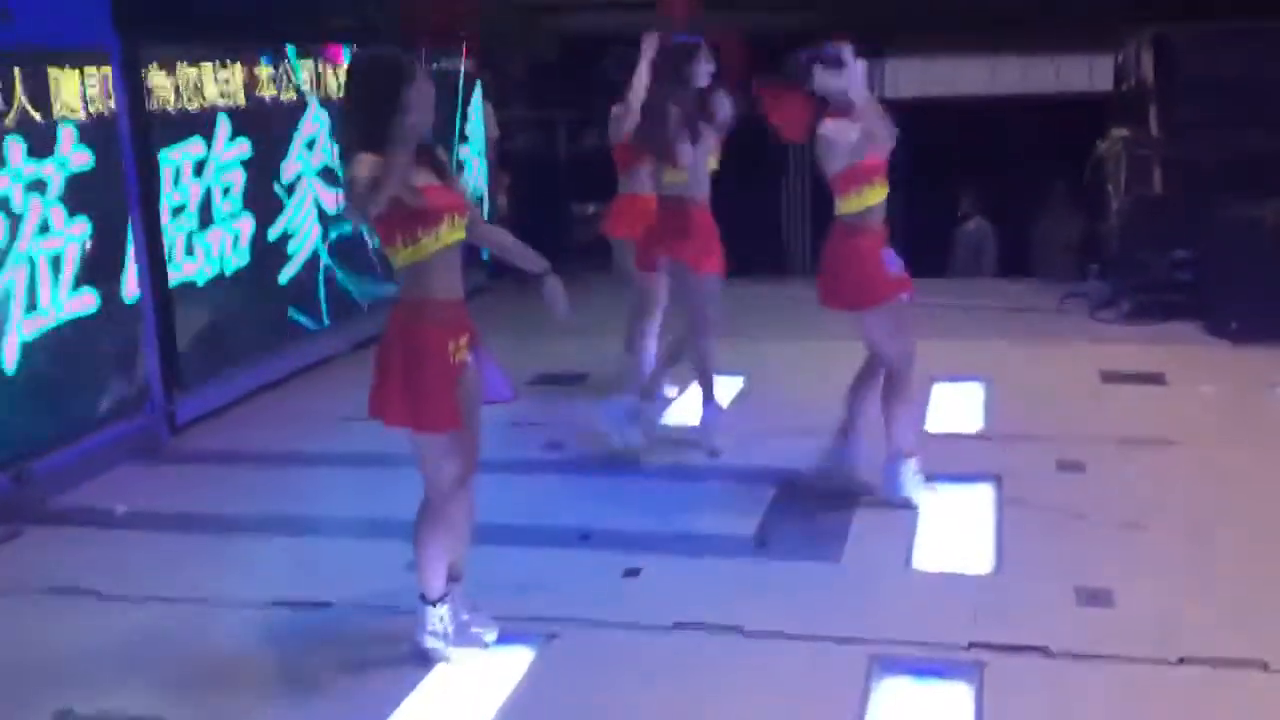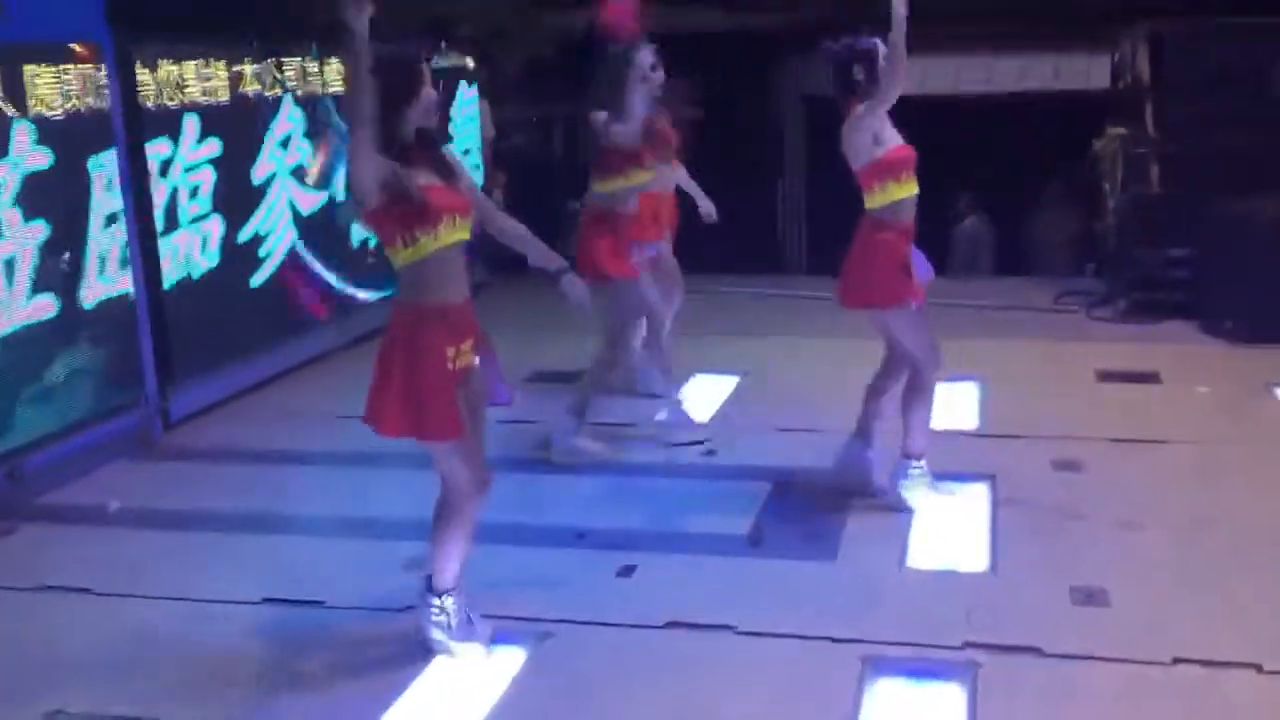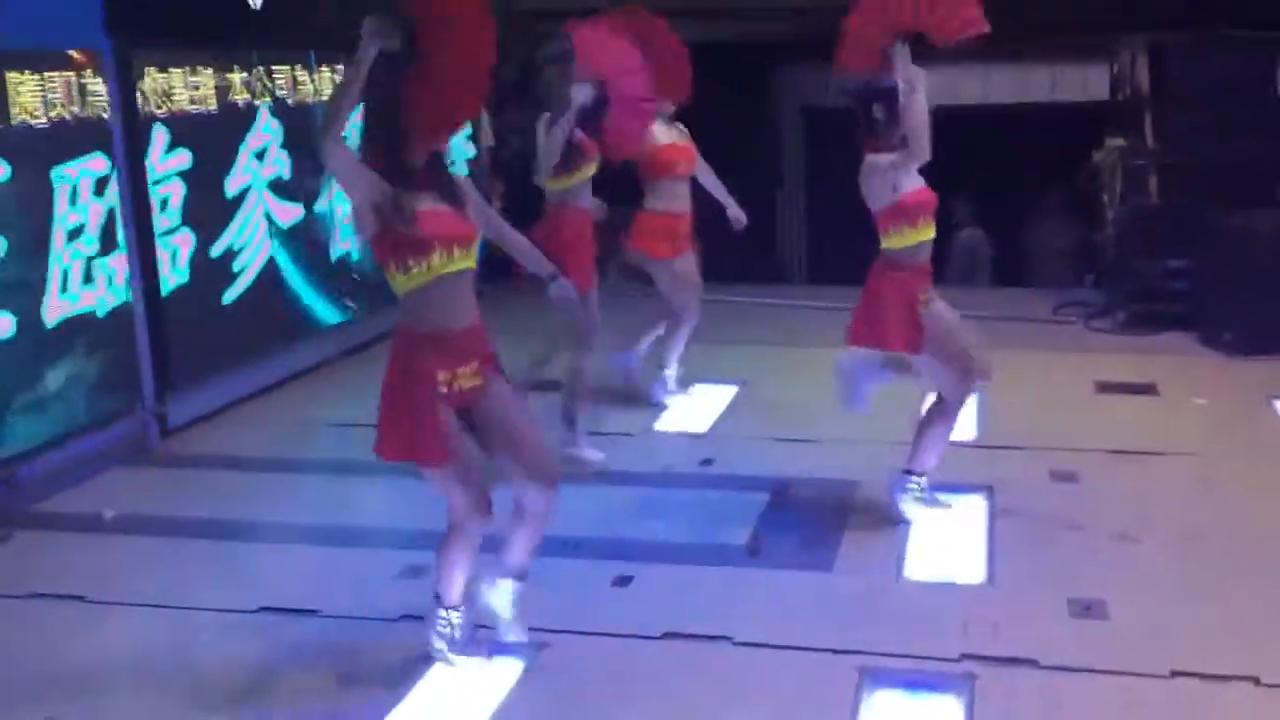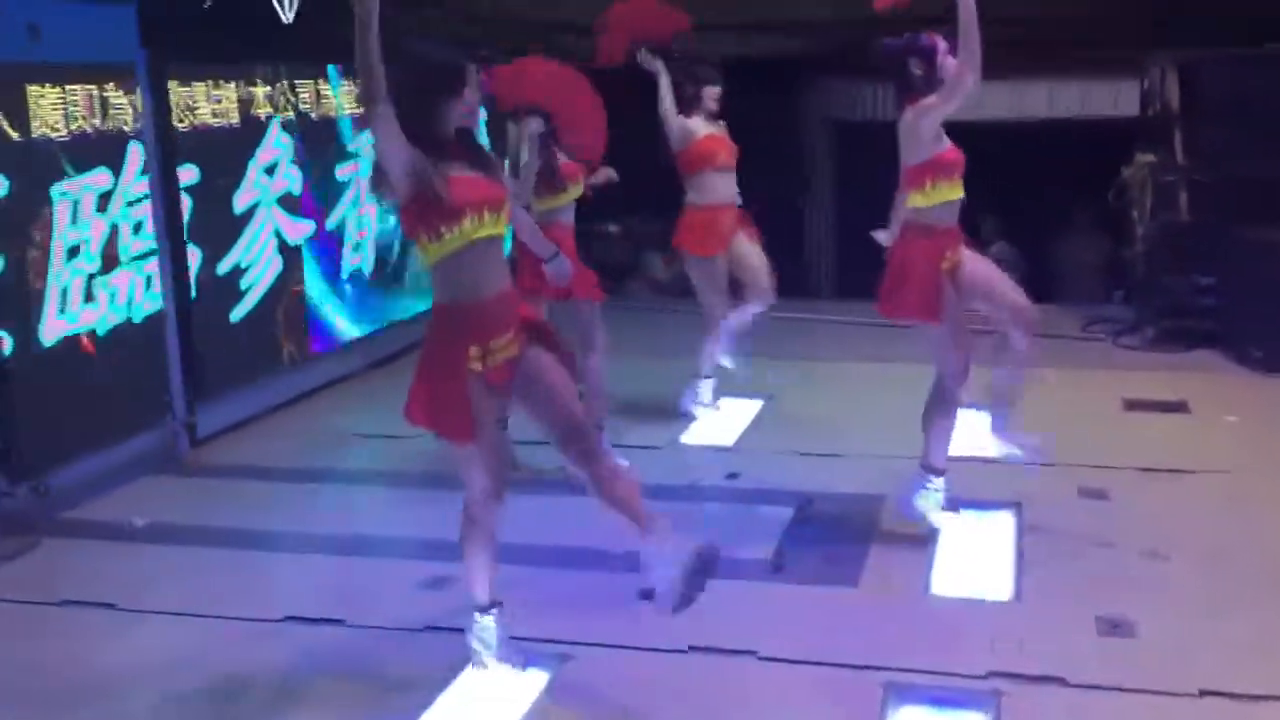
dt=0.2s
person 1, frame 1
left shoulder: (431, 161)
right shoulder: (371, 168)
left elbow: (479, 228)
right elbow: (376, 198)
left wrist: (542, 269)
right wrist: (408, 118)
left hip: (455, 329)
right hip: (421, 336)
left knee: (463, 476)
right knee: (446, 481)
left ankle: (450, 603)
right ankle: (433, 618)
person 1, frame 2
left shoulder: (442, 163)
right shoulder: (373, 171)
left elbow: (498, 222)
right elbow: (360, 129)
left wrist: (560, 269)
left hip: (462, 334)
right hip: (423, 340)
left knee: (470, 481)
right knee: (468, 484)
left ankle: (449, 599)
right ankle: (438, 610)
person 1, frame 3
left shoulder: (456, 188)
right shoulder: (375, 196)
left elbow: (502, 234)
right elbow: (329, 142)
left wrist: (553, 275)
right wrist: (369, 53)
left hip: (476, 359)
right hip: (425, 369)
left knee: (543, 479)
right knee: (472, 510)
left ankle: (502, 589)
right ankle: (446, 625)
person 1, frame 4
left shoulder: (480, 162)
right shoulder: (408, 168)
left elbow: (515, 215)
right elbow: (377, 103)
left wrist: (551, 255)
left hip: (513, 329)
right hip: (460, 342)
left knee: (582, 439)
right knee: (485, 493)
left ankle: (665, 557)
right ankle: (484, 624)
person 2, frame 1
left shoulder: (851, 123)
right shoulder: (833, 131)
right elbow: (884, 139)
right wrist: (855, 91)
left hip: (868, 249)
right hip: (855, 254)
left knee: (886, 356)
right knee: (900, 358)
left ankle: (844, 447)
right ankle: (901, 469)
person 2, frame 2
left shoulder: (878, 120)
right shoulder: (861, 122)
right elbow: (896, 83)
left hip: (895, 247)
right hip: (883, 251)
left knee: (902, 356)
right knee: (925, 361)
left ankle: (859, 448)
right ankle: (909, 473)
person 2, frame 3
left shoulder: (900, 164)
right shoulder: (879, 167)
right elbow: (921, 153)
right wrist: (911, 79)
left hip: (915, 284)
right hip: (899, 291)
left knee: (974, 368)
right knee: (955, 387)
left ankle: (872, 366)
right ankle: (910, 487)
person 2, frame 4
left shoulder: (926, 121)
right shoulder: (919, 118)
right elbow: (971, 76)
left hip: (948, 249)
right hip: (928, 254)
left knee: (1022, 317)
right knee: (953, 371)
left ankle: (1002, 421)
right ankle: (930, 484)
person 3, frame 1
left shoulder: (688, 111)
right shoulder: (678, 114)
right elbow: (690, 170)
right wrist: (716, 127)
left hip: (685, 222)
right hip: (685, 223)
left knee: (701, 323)
right knee: (700, 324)
right ankle: (642, 402)
person 3, frame 2
left shoulder: (643, 116)
right shoulder: (604, 121)
right elbow: (629, 136)
right wrist: (639, 79)
left hip: (628, 230)
right hip: (609, 235)
left knee: (657, 316)
right knee: (619, 340)
left ankle: (668, 405)
right ankle: (571, 430)
person 3, frame 3
left shoulder: (567, 125)
right shoulder: (552, 122)
right elbow: (545, 169)
right wrist: (571, 109)
left hip: (572, 229)
right hip: (565, 230)
left knee: (584, 329)
right knee: (585, 333)
right ankle: (569, 437)
person 3, frame 4
left shoulder: (553, 150)
right shoulder: (536, 145)
right elbow: (523, 193)
left wrist: (590, 179)
right wrist: (530, 142)
left hip: (553, 249)
right hip: (553, 250)
right knee: (591, 342)
person 4, frame 1
left shoulder: (637, 117)
right shoulder: (622, 115)
right elbow: (634, 101)
right wrist: (647, 56)
left hip: (648, 210)
right hip: (633, 213)
left knee: (649, 292)
right knee: (654, 293)
left ankle: (637, 360)
right ankle: (641, 366)
person 4, frame 2
left shoulder: (661, 118)
left elbow: (673, 163)
left wrist: (700, 197)
left hip: (662, 205)
left knee: (661, 287)
right knee: (671, 288)
right ankle: (656, 356)
person 4, frame 3
left shoulder: (681, 131)
right shoulder: (645, 133)
left elbow: (703, 170)
left wrist: (730, 204)
left hip: (680, 225)
right hip: (658, 230)
left knee: (685, 305)
right knee: (688, 307)
left ankle: (634, 358)
right ankle: (665, 381)
person 4, frame 4
left shoulder: (719, 128)
right shoulder: (682, 128)
right elbow: (667, 110)
left wrist: (736, 191)
right wrist: (660, 72)
left hip: (731, 220)
right hip: (700, 223)
left knee: (763, 292)
right knee: (716, 309)
left ankle: (724, 331)
right ankle: (700, 388)
